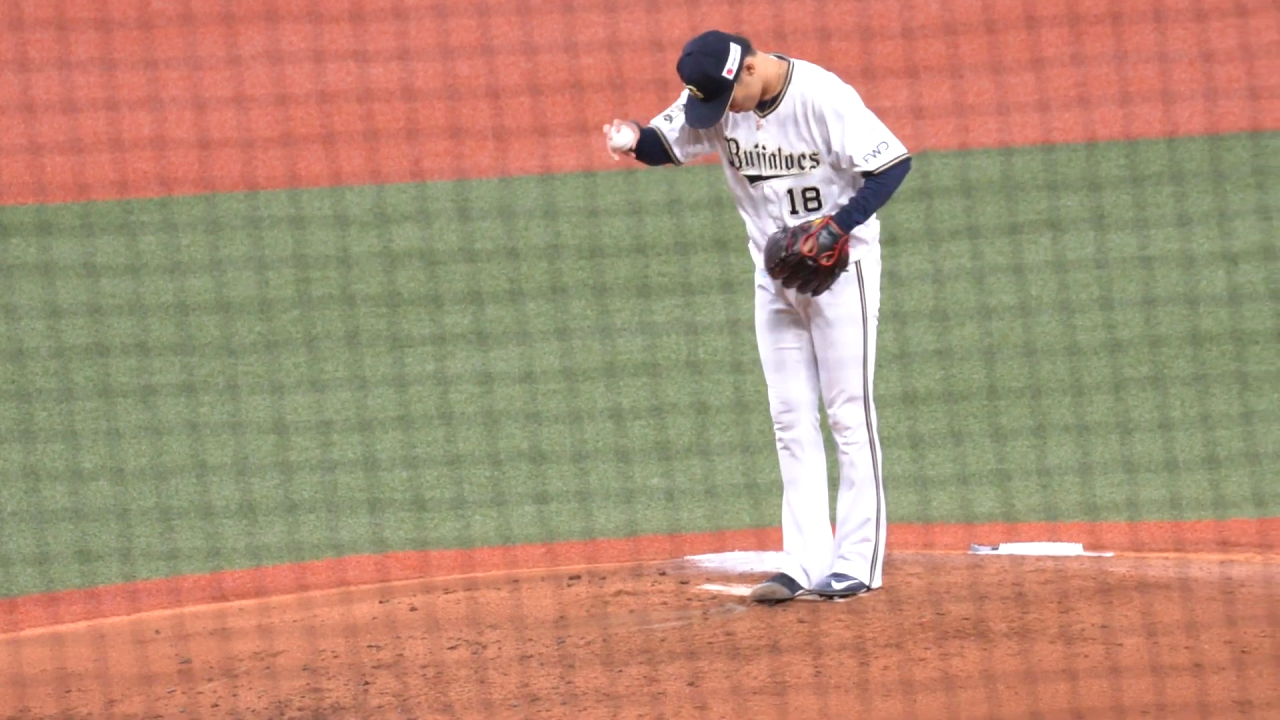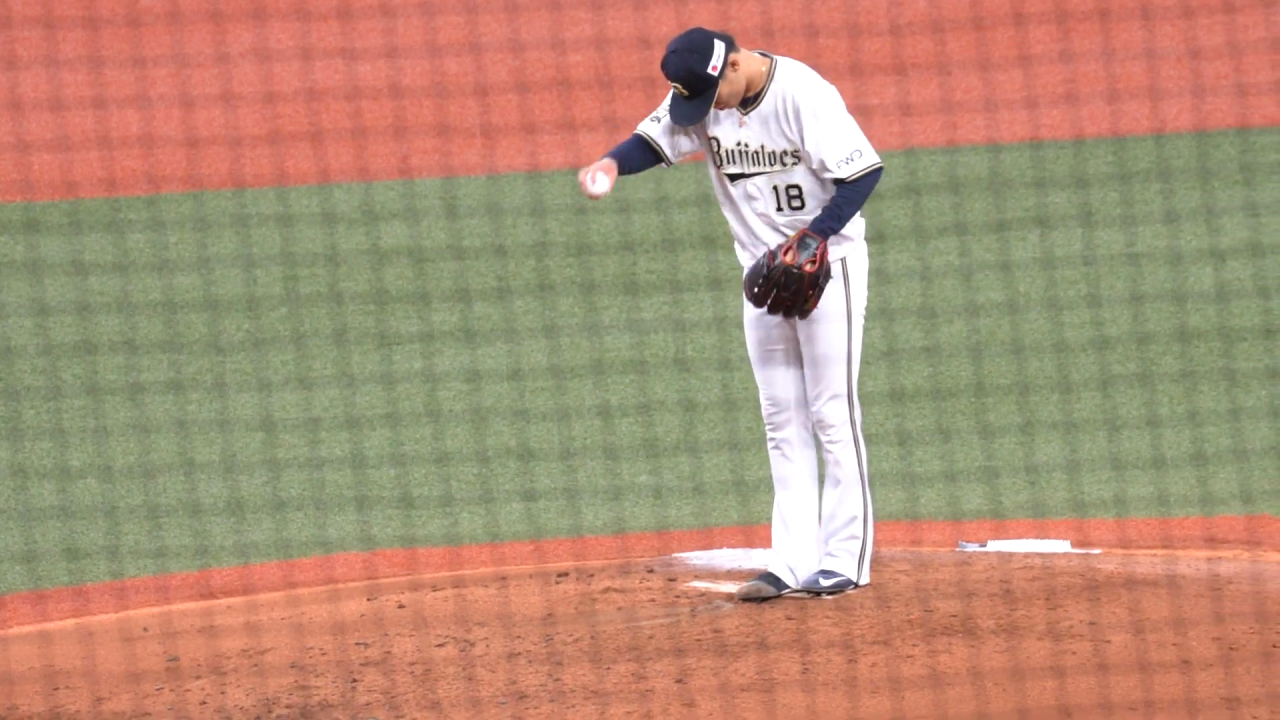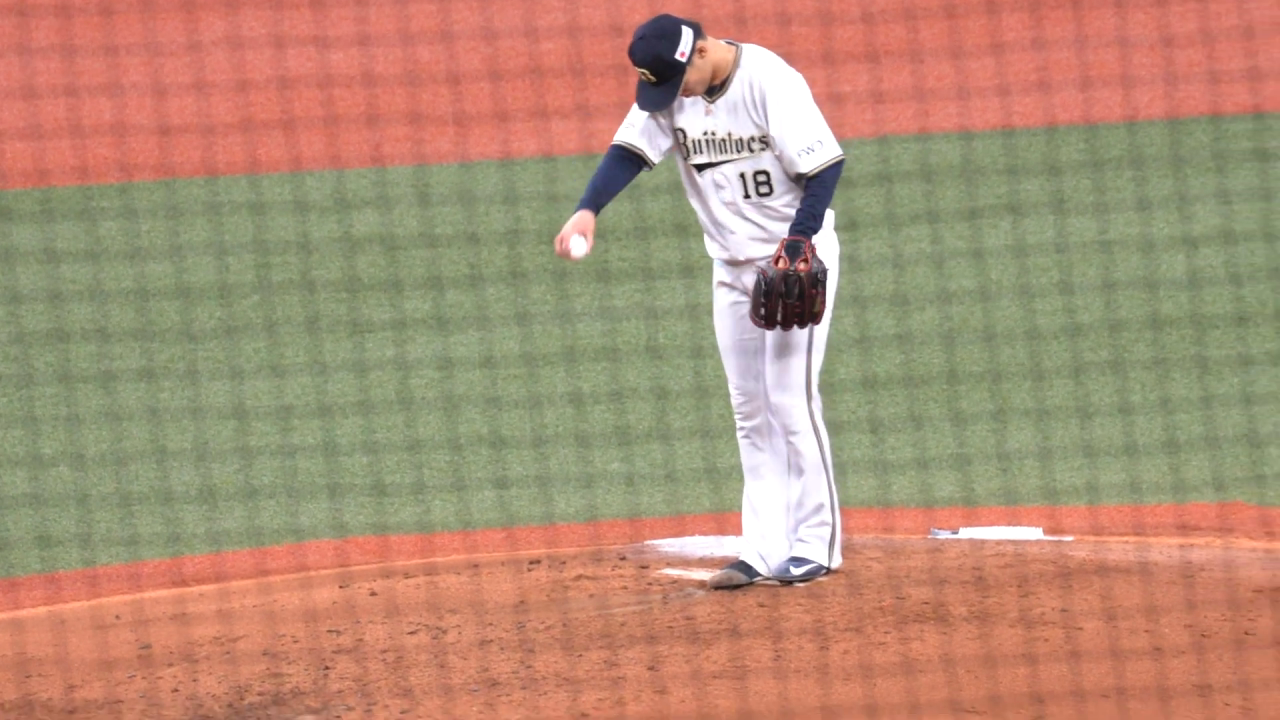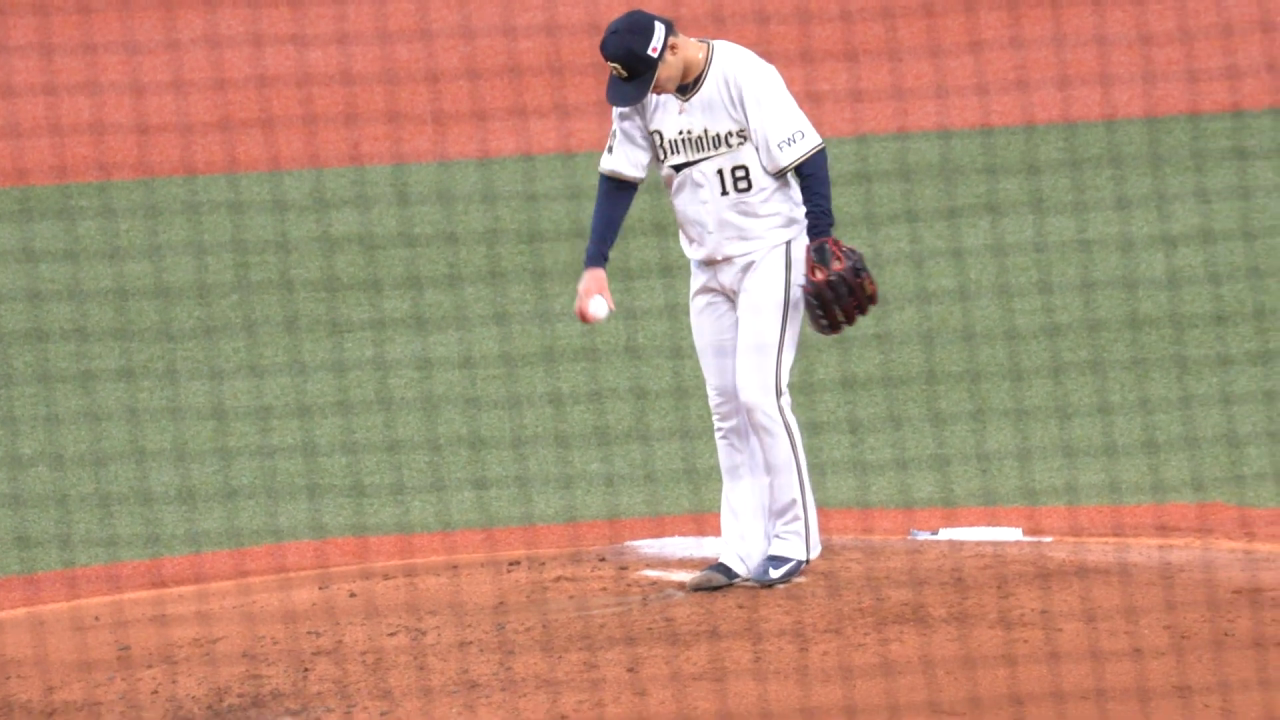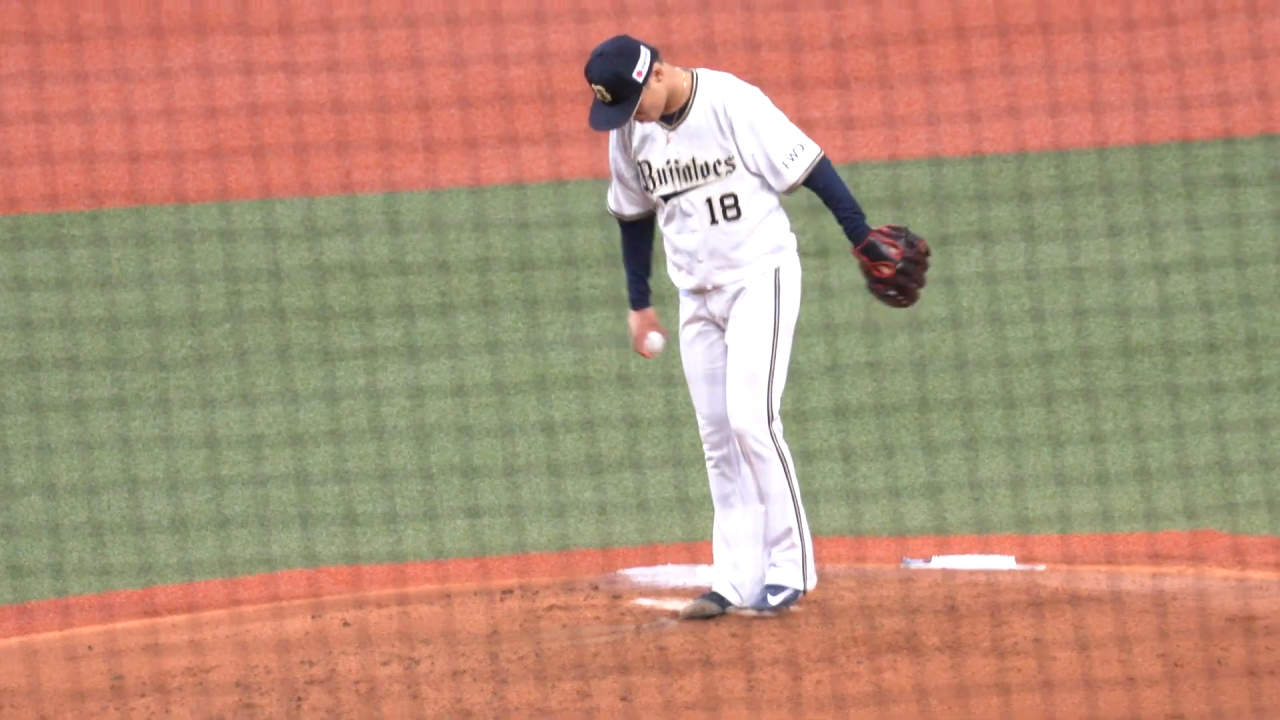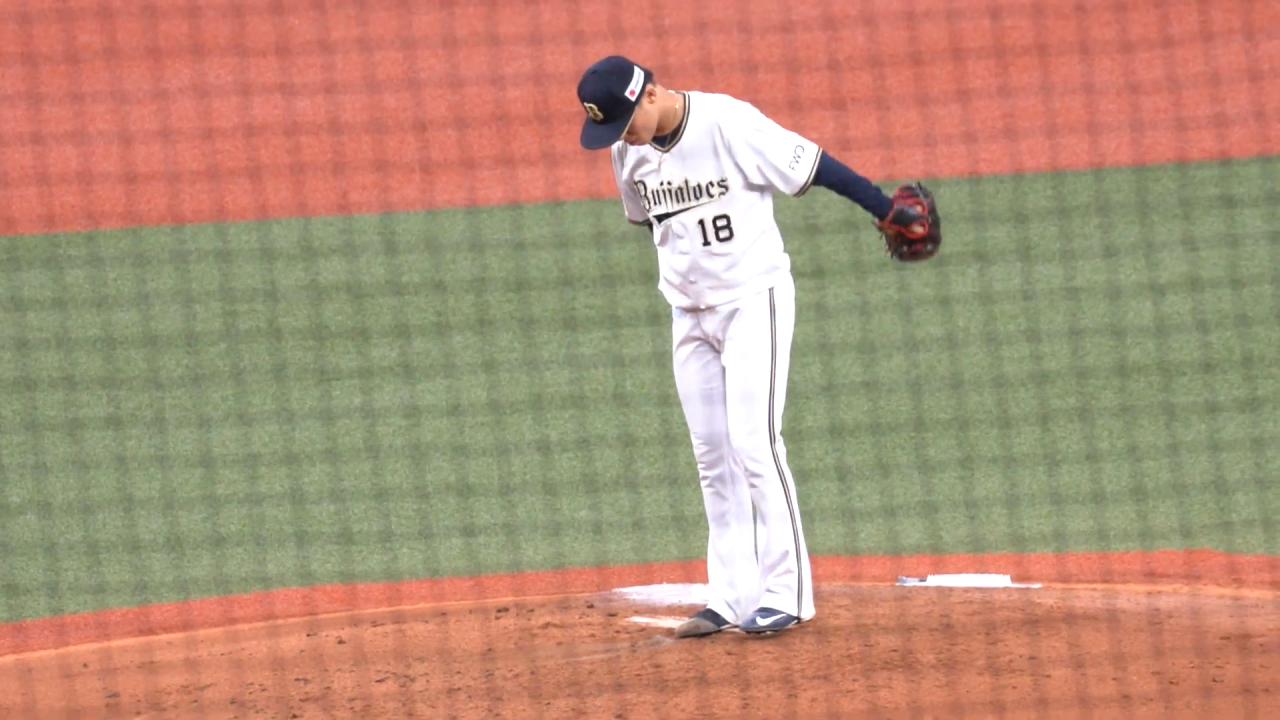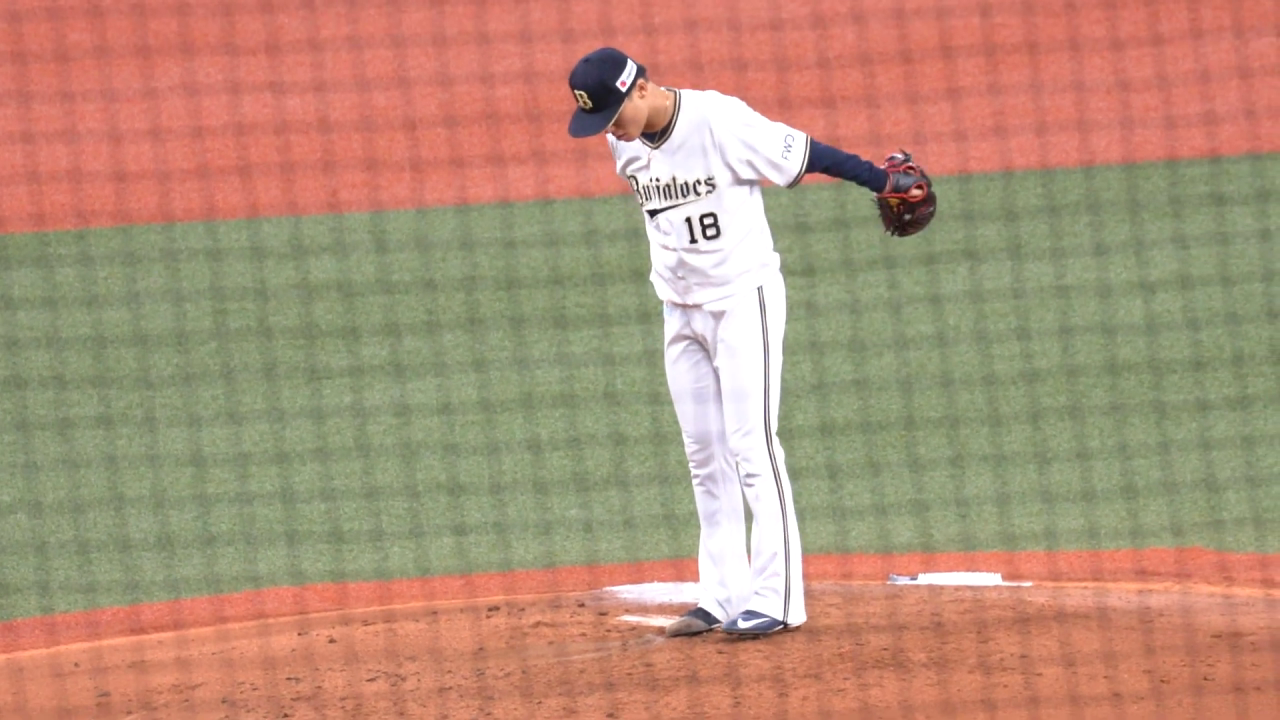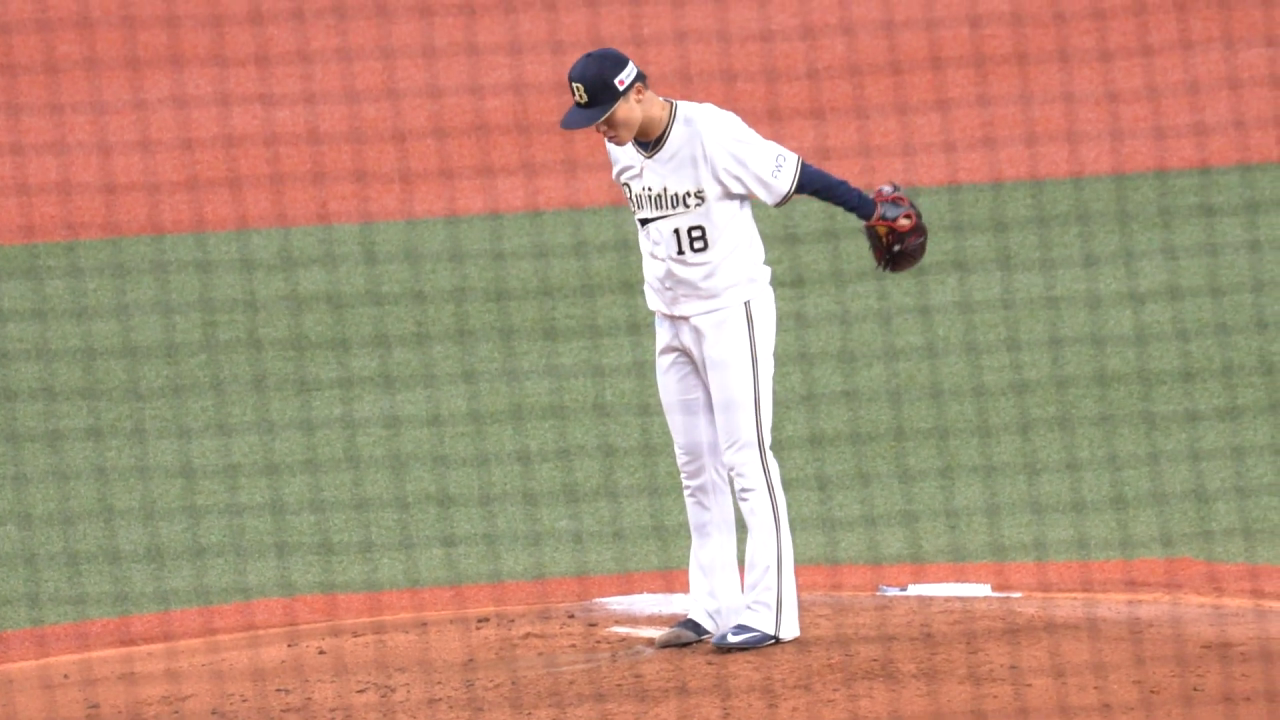
dt=0.4s
person 1, frame 1
left shoulder: (823, 96)
right shoulder: (714, 97)
left elbow: (894, 163)
right elbow: (665, 143)
left wrist: (840, 225)
right wrist: (633, 139)
left hip: (840, 269)
right hip: (775, 276)
left knee: (848, 414)
right knee: (791, 417)
left ankle: (857, 562)
right ankle: (804, 563)
person 1, frame 2
left shoulder: (805, 94)
right shoulder: (699, 95)
left elbow: (865, 170)
right elbow: (654, 142)
left wrist: (816, 235)
right wrist: (611, 163)
left hip: (828, 265)
right hip: (762, 273)
left knee: (832, 412)
right knee: (781, 417)
left ankle: (844, 559)
right ankle: (793, 562)
person 1, frame 3
left shoulder: (771, 80)
right shoulder: (667, 89)
left elbow: (826, 164)
right elbow: (630, 152)
left wrist: (798, 244)
right wrist: (587, 211)
right hip: (730, 265)
left knee: (790, 399)
right knee: (750, 408)
left ankle: (814, 545)
right ankle: (765, 551)
person 1, frame 4
left shoulder: (745, 76)
right shoulder: (638, 96)
left elbow: (808, 155)
right elbow: (617, 178)
left wrist: (822, 244)
right wrist: (595, 264)
left hip: (771, 253)
right hip: (707, 264)
left knee: (759, 395)
right knee: (726, 406)
left ankle: (793, 539)
right ankle: (735, 552)
person 1, frame 5
left shoulder: (734, 102)
right shoulder: (628, 130)
left elbow: (812, 167)
right elbow: (634, 216)
left wrist: (864, 237)
right wrist: (640, 303)
left hip: (760, 280)
right hip: (696, 294)
left knee: (751, 421)
right knee: (717, 436)
left ankle: (789, 568)
right ankle: (738, 580)
person 1, frame 6
left shoulder: (730, 122)
right shoulder: (627, 148)
left elbow: (816, 165)
left wrist: (885, 208)
left hip: (753, 300)
right hip: (689, 311)
left knee: (754, 444)
right knee: (712, 455)
left ankle: (785, 595)
right ankle: (732, 598)
person 1, frame 7
left shoulder: (721, 119)
right shoulder: (624, 143)
left elbow: (807, 154)
left wrist: (883, 181)
left hip: (744, 299)
right hip: (680, 309)
left knee: (752, 446)
right knee: (705, 455)
left ankle: (776, 598)
right ankle: (723, 596)
person 1, frame 8
left shoulder: (712, 132)
right shoulder: (619, 149)
left elbow: (793, 175)
left wrist: (866, 207)
left hip: (731, 312)
right hip: (669, 320)
left knee: (744, 459)
right knee: (695, 466)
left ankle: (767, 613)
right ankle: (711, 608)
